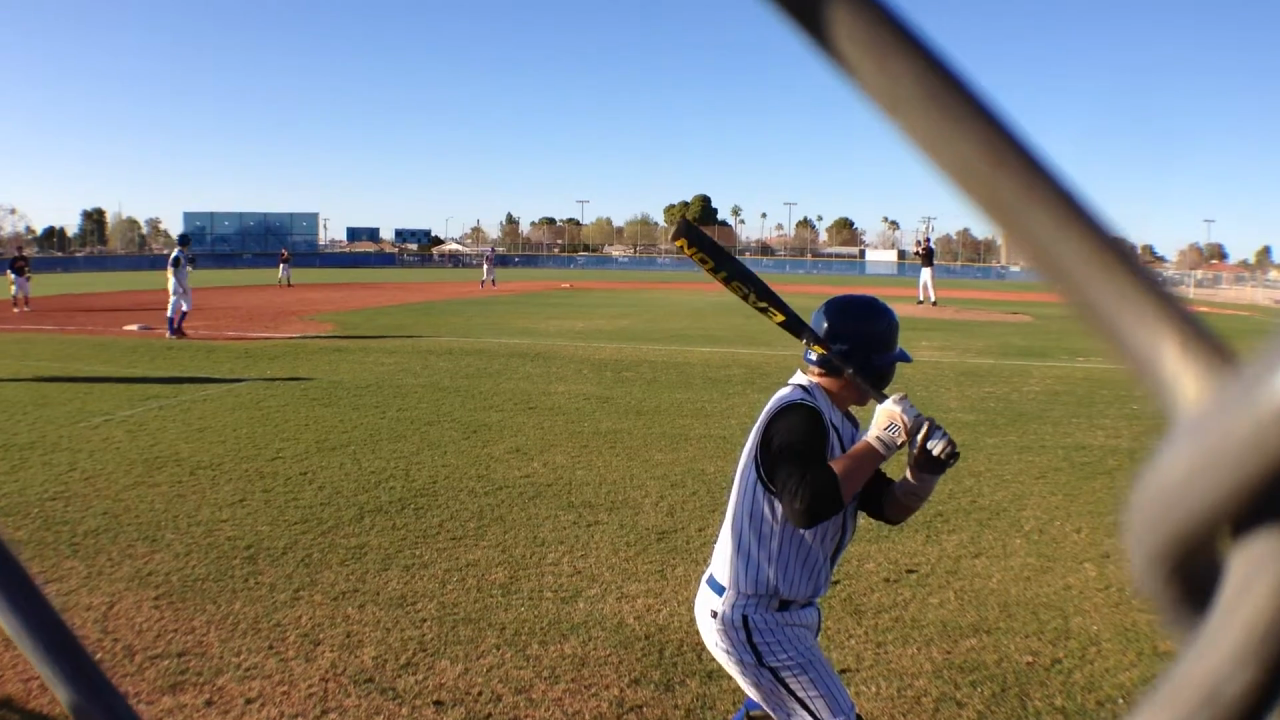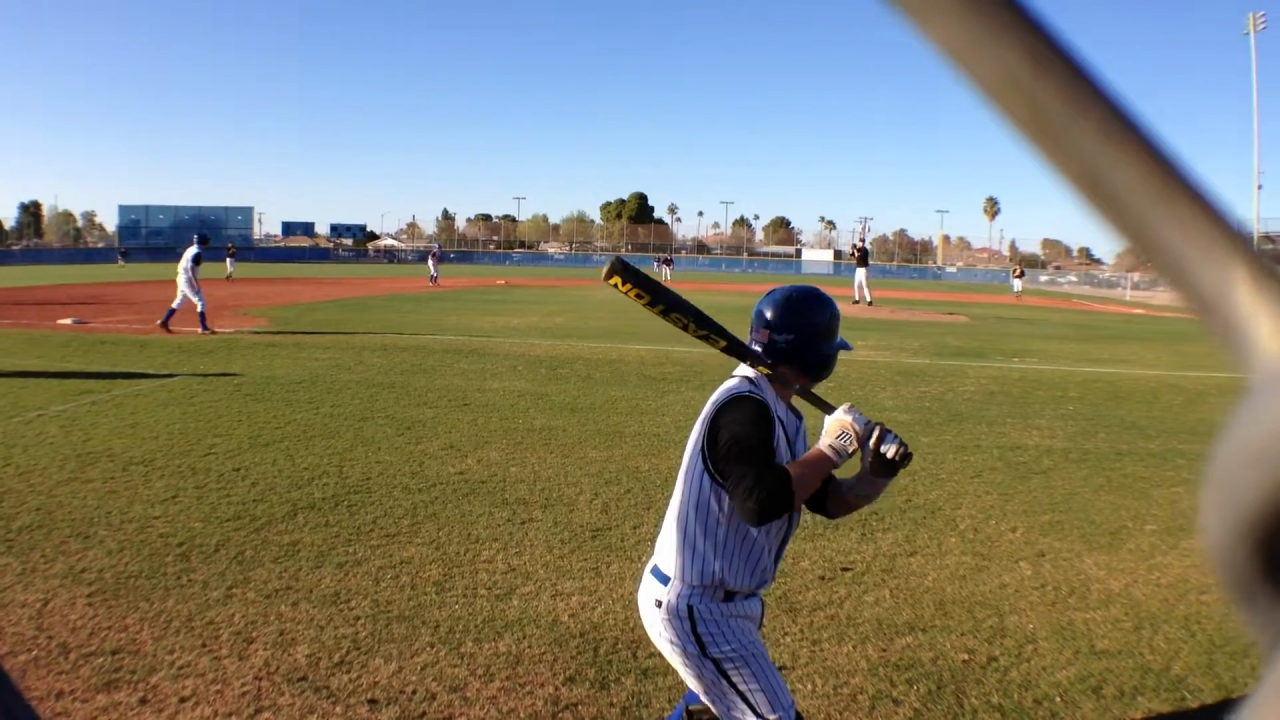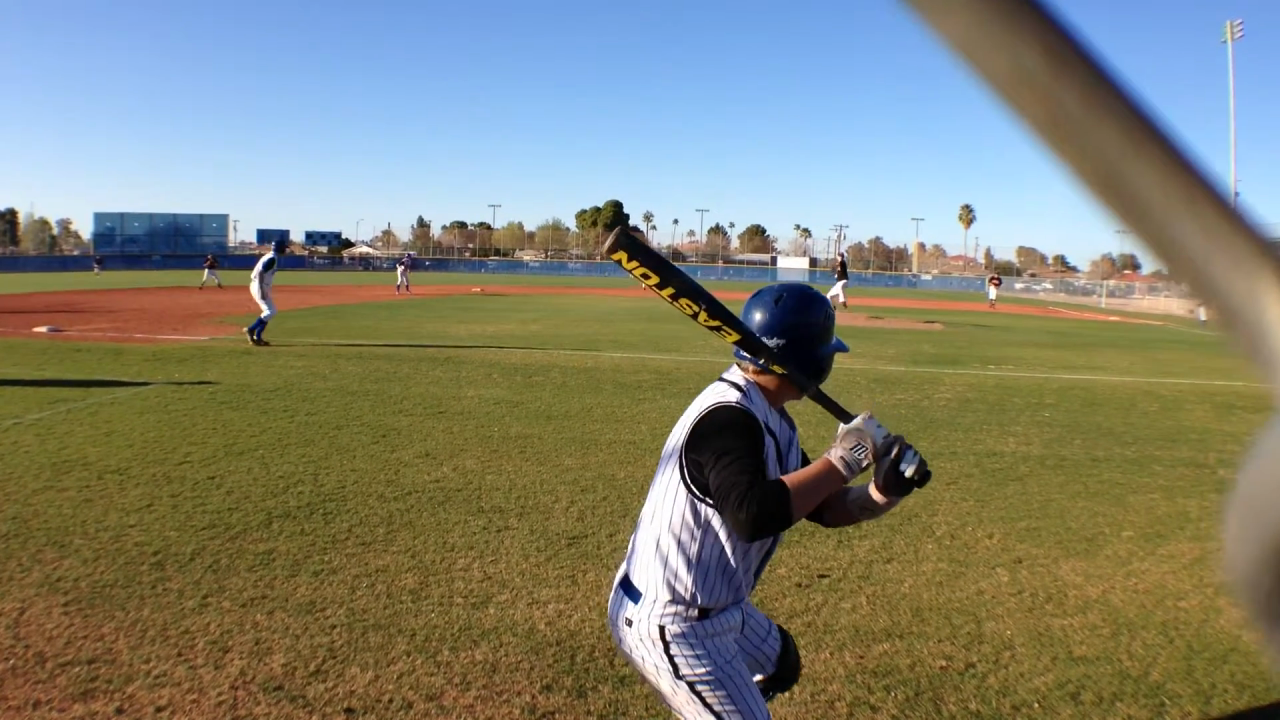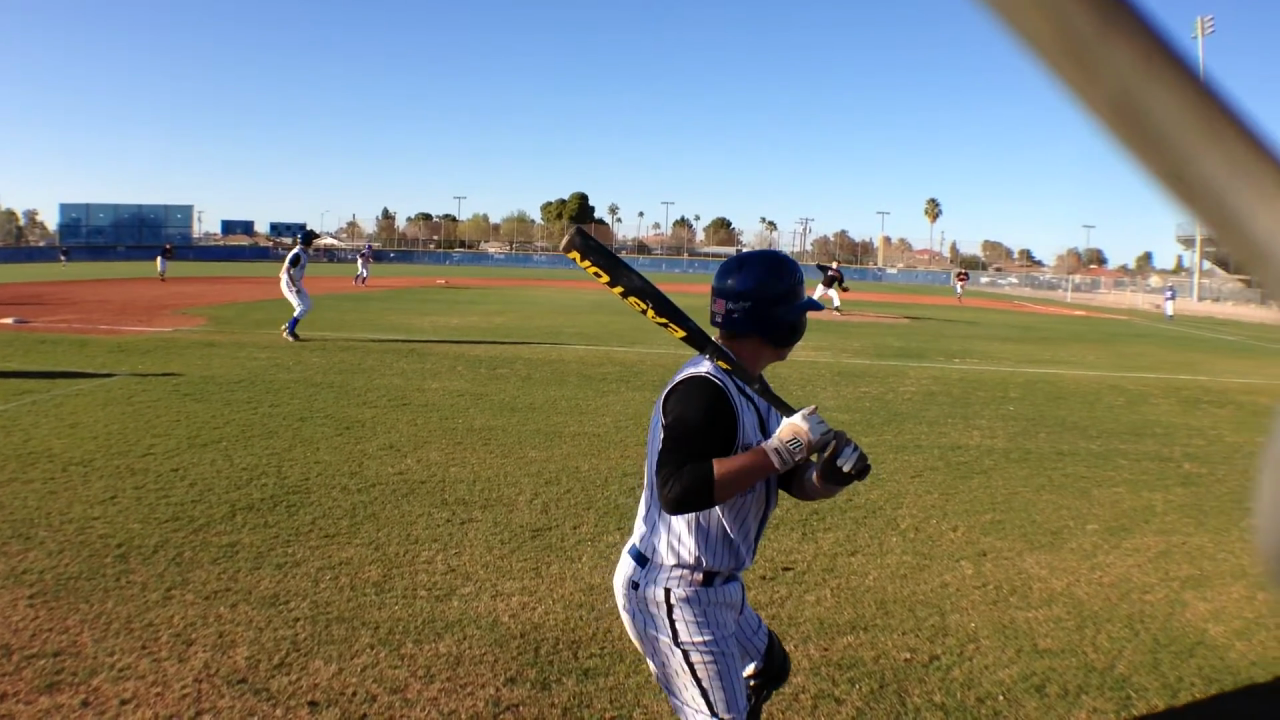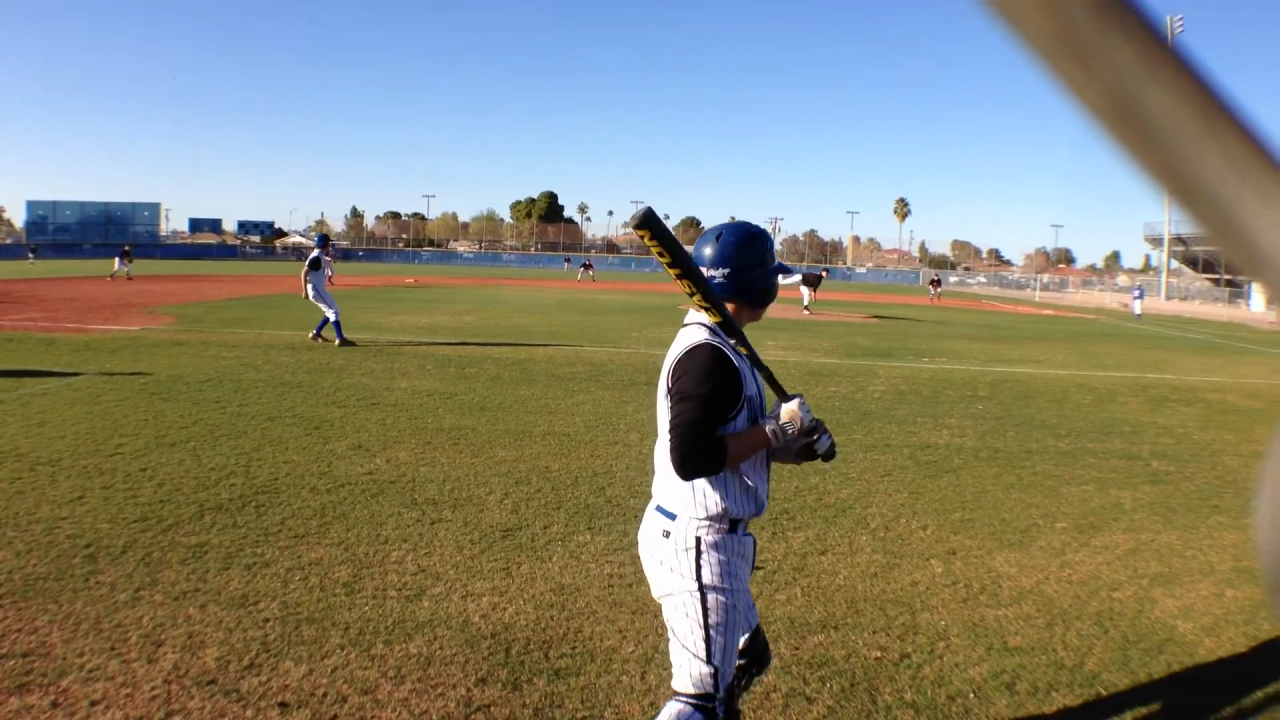
dt=1s
person 1, frame 1
left shoulder: (836, 420)
right shoulder: (799, 415)
left elbow: (888, 507)
right elbow: (808, 506)
left wrist: (923, 473)
right wrist: (880, 441)
left hip: (769, 607)
right hip: (754, 617)
person 1, frame 2
left shoulder: (778, 411)
right shoulder: (746, 407)
left elbow: (826, 501)
right elbow: (757, 503)
left wrist: (873, 477)
right wrist: (831, 448)
left hip: (704, 596)
right hip: (698, 607)
person 1, frame 3
left shoulder: (766, 416)
right shoulder: (727, 418)
left elbow: (822, 507)
right elbow: (752, 517)
left wrist: (882, 492)
right wrist: (844, 458)
left hip: (706, 607)
right hip: (670, 624)
left knee: (780, 665)
person 1, frame 4
left shoulder: (749, 387)
right shoulder: (703, 388)
left elbow: (796, 481)
right elbow: (677, 491)
left wrist: (831, 472)
right wrist: (780, 450)
left hip: (710, 586)
right hip: (675, 593)
left knee: (767, 669)
person 1, frame 5
left shoulder: (715, 345)
right shoulder: (707, 354)
right elbow: (690, 459)
left wrist: (795, 444)
right wrist: (775, 428)
left hip: (706, 540)
right hip: (697, 545)
left knee: (746, 659)
